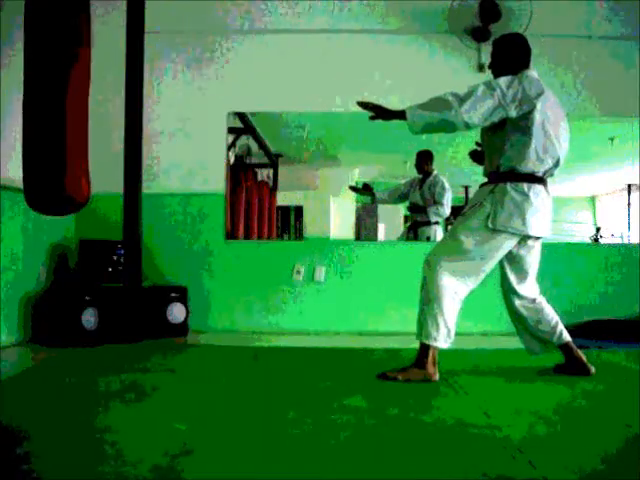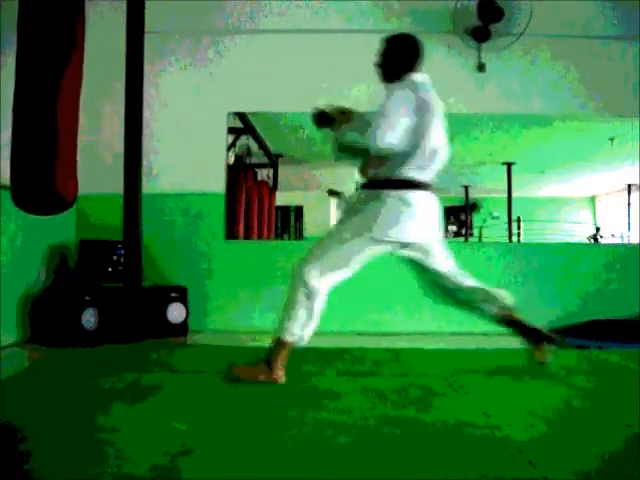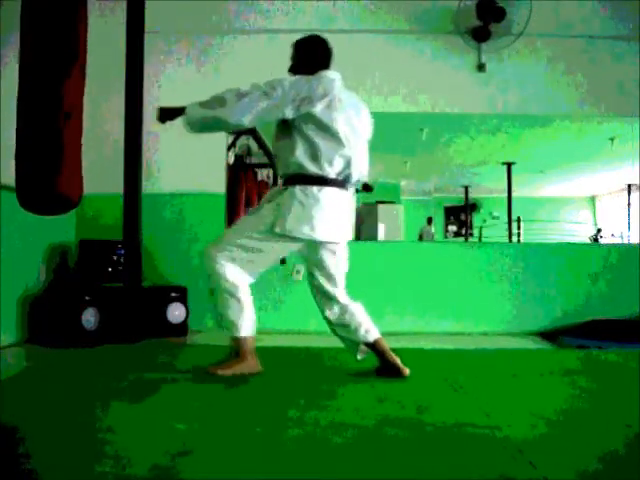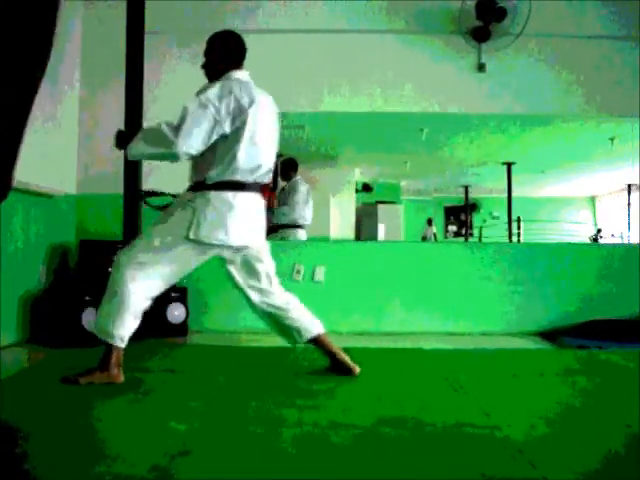
dt=0.7s
person 1, frame 1
left shoulder: (516, 86)
right shoulder: (549, 101)
left elbow: (460, 109)
left wrist: (397, 114)
left hip: (509, 198)
right hip: (534, 201)
left knee: (442, 266)
right knee: (520, 290)
left ankle: (425, 363)
right ankle: (575, 358)
person 1, frame 2
left shoulder: (404, 94)
right shoulder: (426, 98)
left elbow: (378, 139)
left wrist: (340, 126)
right wrist: (344, 121)
left hip: (390, 205)
right hip: (421, 207)
left knee: (313, 270)
right knee: (452, 279)
left ankle: (273, 364)
right ankle: (530, 332)
person 1, frame 3
left shoulder: (303, 88)
right shoulder: (357, 105)
left elbow: (240, 106)
right elbow: (359, 172)
left wrist: (182, 112)
left hip: (302, 201)
right hip: (338, 205)
left knee: (224, 256)
right knee: (332, 294)
left ankle: (244, 353)
right ankle: (391, 362)
person 1, frame 4
left shoulder: (223, 93)
right shoulder: (264, 100)
left elbow: (179, 139)
left wrist: (131, 141)
left hip: (212, 207)
right hip: (248, 209)
left knee: (133, 267)
right knee: (265, 289)
left ankle: (110, 366)
right ankle: (339, 358)
